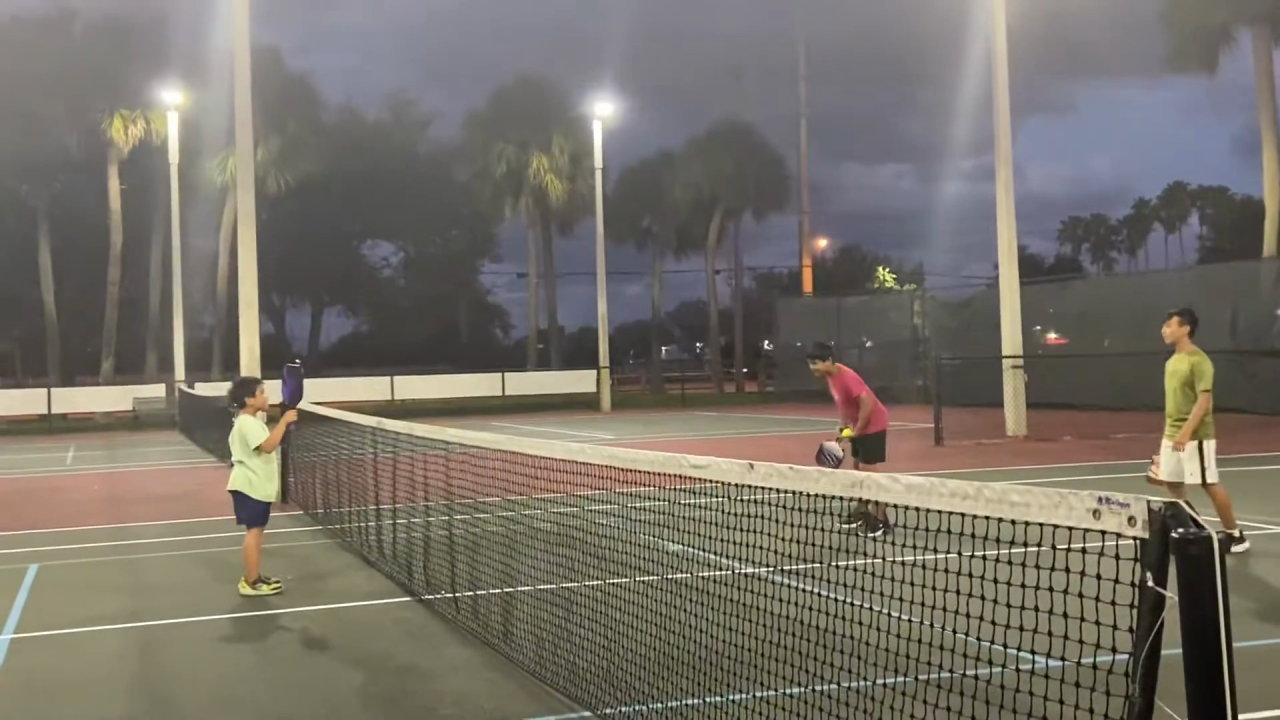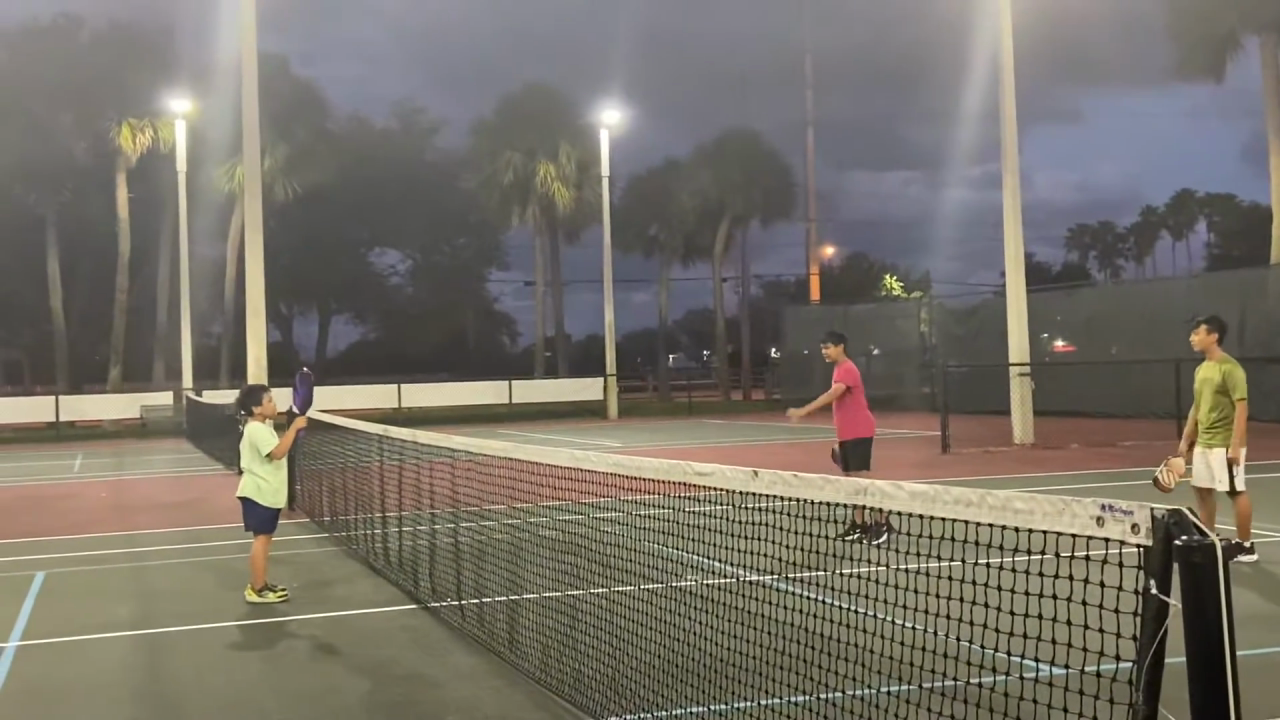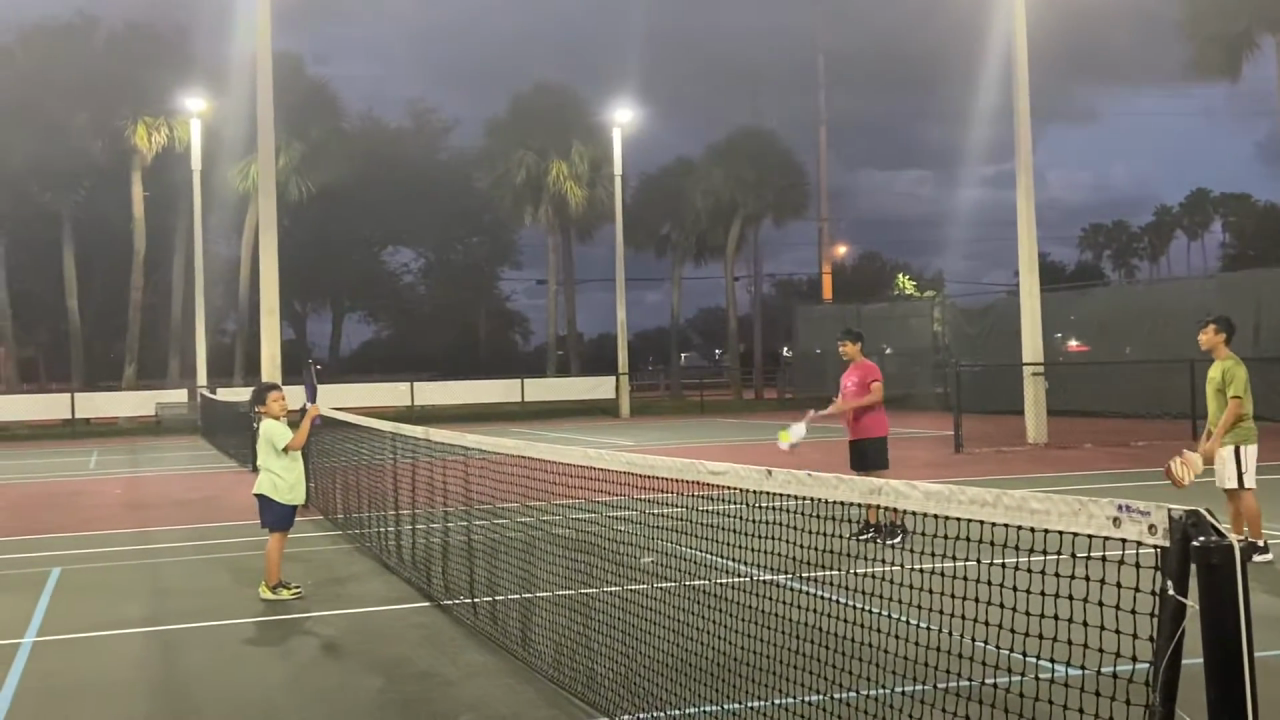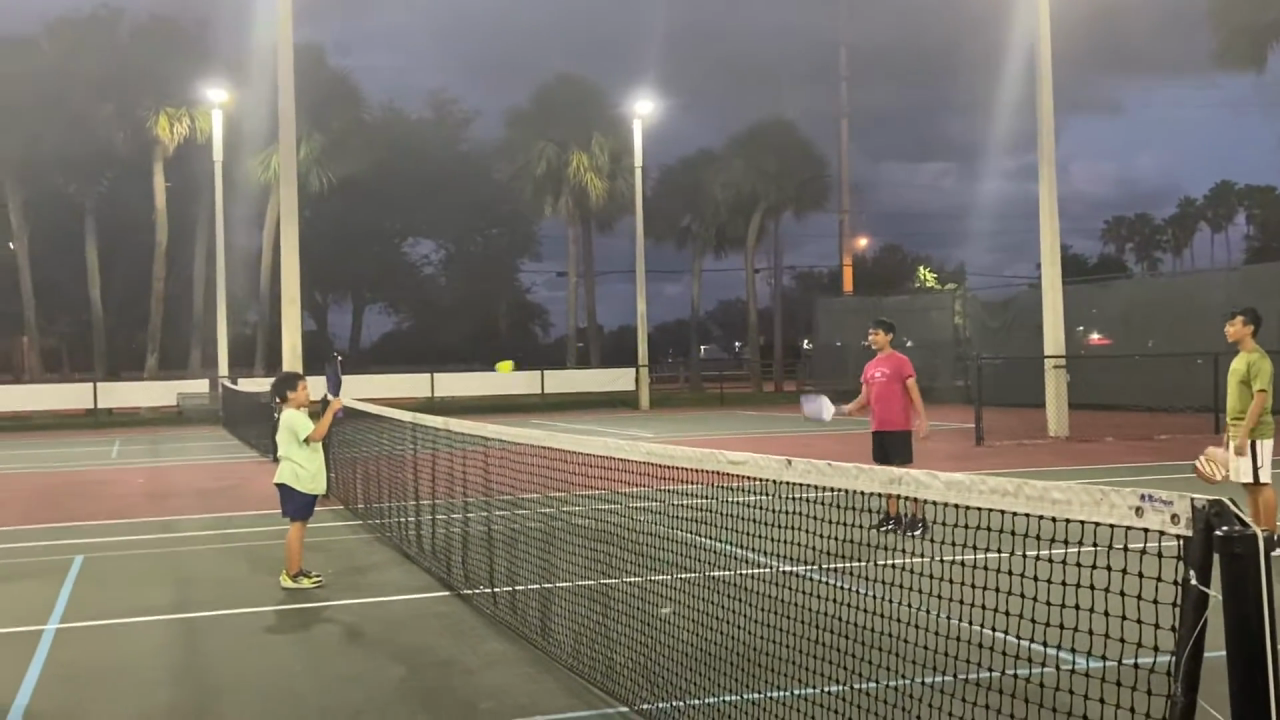
dt=0.5s
person 1, frame 1
left shoulder: (1199, 360)
right shoulder: (1172, 361)
left elbow: (1204, 400)
left wrist: (1185, 431)
right wrist: (1169, 432)
left hip: (1196, 436)
right hip: (1172, 435)
left knee: (1210, 485)
right knee: (1172, 485)
left ankle: (1235, 535)
person 1, frame 2
left shoulder: (1230, 368)
right shoulder: (1200, 369)
left elbow: (1241, 407)
left wrist: (1236, 445)
right wrist: (1185, 439)
left hip: (1225, 443)
right hip: (1203, 443)
left knee: (1236, 492)
right knee: (1201, 489)
left ankle: (1245, 546)
person 1, frame 3
left shoulder: (1233, 366)
right shoulder: (1214, 367)
left elbow: (1234, 406)
left wrist: (1215, 440)
right wrist: (1206, 439)
left hip: (1238, 439)
right hip: (1224, 440)
left knee: (1243, 491)
right knee: (1231, 492)
left ankle: (1259, 545)
right ankle: (1238, 542)
person 1, frame 4
left shoulder: (1258, 359)
right shoulder: (1238, 359)
left elbow: (1260, 399)
left wrist: (1243, 434)
right wrist: (1230, 432)
left hip: (1254, 435)
right hip: (1240, 434)
left knee: (1261, 485)
right knee: (1250, 486)
left ankle: (1271, 538)
person 2, frame 1
left shoulder: (251, 421)
right shoulder: (247, 423)
left elbow: (267, 444)
right elbow: (268, 446)
right wrist: (284, 422)
left hip: (257, 485)
right hip: (250, 486)
left knee: (257, 530)
right knee: (254, 530)
left ankle: (253, 576)
right ankle: (250, 582)
person 2, frame 2
left shoulder: (261, 427)
right shoulder: (257, 429)
left elbow: (276, 452)
right elbow: (278, 452)
right wrist: (294, 428)
left hip: (265, 492)
right hip: (258, 493)
left knee: (264, 538)
right knee: (261, 538)
left ankle: (259, 584)
right ankle: (257, 589)
person 2, frame 3
left shoulder: (276, 425)
right shoulder: (271, 426)
left elbow: (292, 446)
right elbow: (295, 444)
right wrist: (308, 418)
left hip: (283, 490)
right hip: (275, 490)
left knee: (280, 535)
right knee: (277, 535)
left ankle: (273, 581)
right ankle: (272, 586)
person 2, frame 4
left shoulder: (295, 415)
right shoulder: (293, 417)
left elbow: (311, 438)
right elbow: (316, 435)
right wrist: (330, 411)
left hip: (302, 480)
right hip: (295, 480)
left knee: (300, 524)
right knee: (298, 524)
left ankle: (294, 570)
right ankle: (292, 575)
person 3, frame 1
left shoulder: (847, 378)
right shoulder: (829, 375)
left elbow: (867, 404)
left wrist: (856, 431)
right wrist: (844, 425)
left hip: (873, 424)
right hip: (858, 426)
left knee: (868, 471)
right knee: (857, 469)
left ankle: (881, 520)
right ankle: (861, 512)
person 3, frame 2
left shoulder: (847, 369)
right shoulder: (839, 369)
left elbow: (831, 395)
left wrist: (803, 411)
right wrist: (840, 438)
left hip: (859, 433)
right hip: (847, 435)
left knee: (861, 478)
right knee: (851, 479)
left ankle: (882, 523)
right ankle: (859, 525)
person 3, frame 3
left shoulder: (870, 368)
right shoulder: (846, 374)
left elbow: (878, 395)
right elbow: (841, 405)
left wrist: (850, 404)
right wrist: (819, 413)
left hip: (874, 434)
right hip: (855, 435)
left knee: (880, 478)
left ankle: (897, 525)
right ankle: (872, 525)
person 3, frame 4
left shoulder: (901, 361)
right shoulder: (869, 366)
left elbow: (913, 391)
right elbow: (865, 397)
left wrist: (922, 419)
right wrist: (850, 408)
left hip: (899, 428)
right hip: (878, 428)
left ankle: (918, 518)
right ankle: (892, 516)
